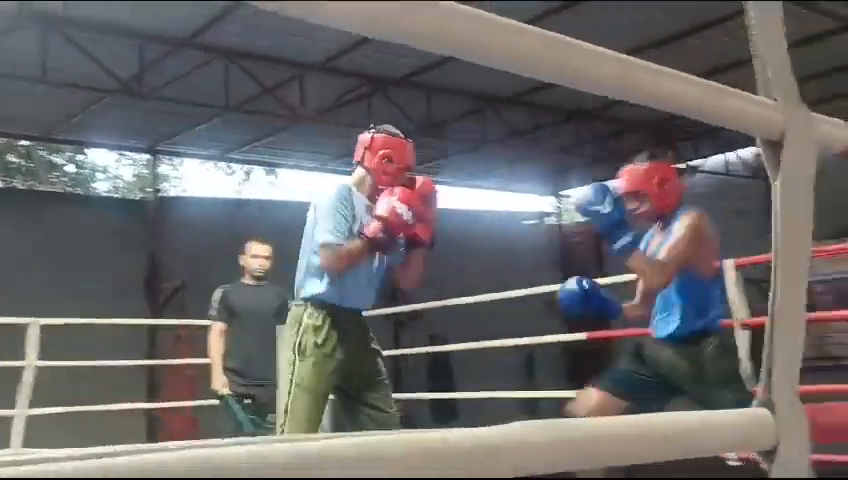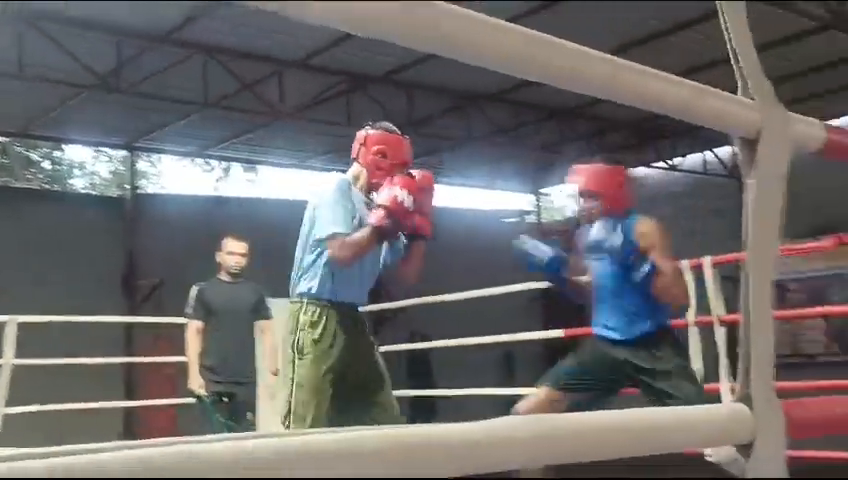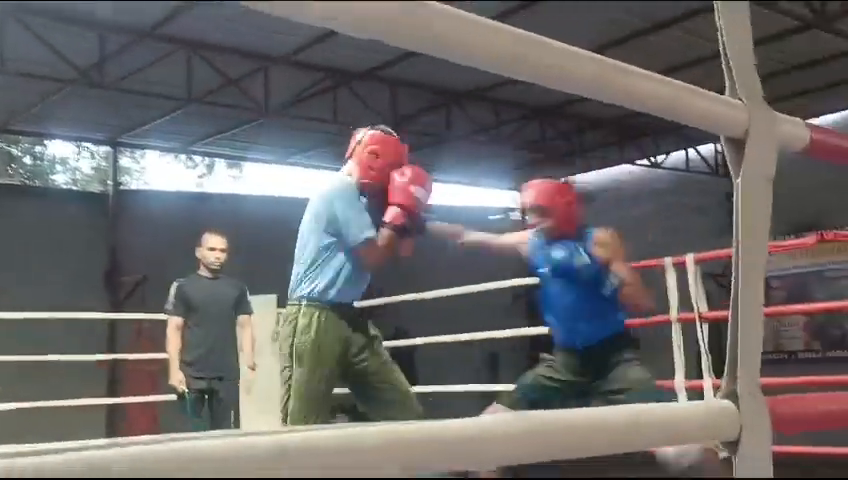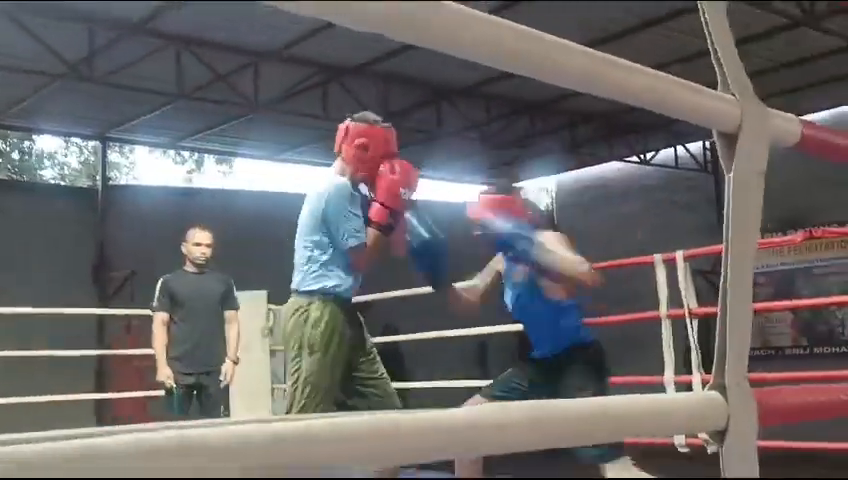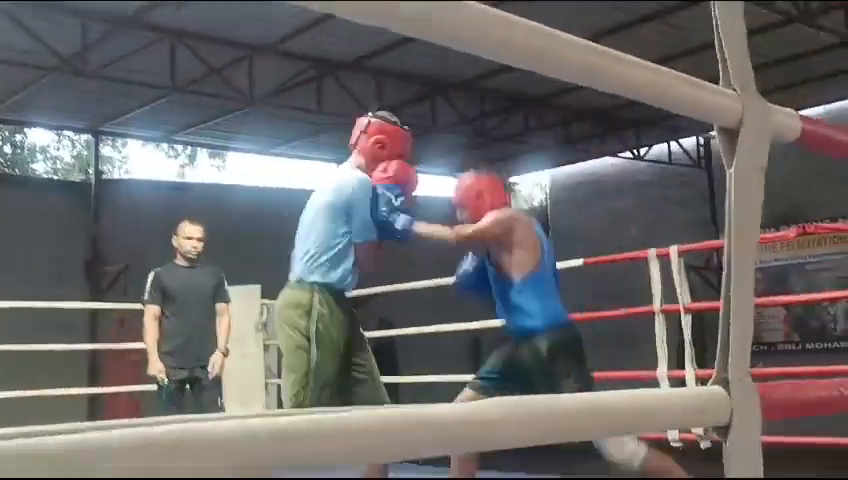
dt=0.1s
person 1, frame 1
left shoulder: (380, 211)
right shoulder: (339, 197)
left elbow: (407, 281)
right elbow: (333, 263)
left wrist: (420, 232)
right wrist: (380, 228)
left hip: (354, 328)
right hip: (318, 324)
left knee: (384, 435)
right knee: (297, 437)
person 1, frame 2
left shoulder: (378, 204)
right shoulder: (337, 190)
left elbow: (407, 275)
right elbow: (339, 254)
left wrist: (419, 225)
right wrist: (383, 216)
left hip: (348, 321)
right hip: (315, 321)
left knee: (384, 424)
person 1, frame 3
left shoulder: (362, 200)
right shoulder: (339, 191)
left elbow: (399, 253)
right elbow: (372, 259)
left wrist: (409, 212)
right wrist: (400, 210)
left hip: (348, 320)
right hip: (313, 320)
left knee: (404, 413)
person 1, frame 4
left shoulder: (349, 191)
right shoulder: (336, 190)
right elbow: (363, 259)
right wrist: (385, 208)
left hip: (340, 314)
right hip: (317, 316)
left knee: (386, 415)
person 1, frame 5
left shoulder: (343, 181)
right shoulder: (358, 185)
right elbow: (366, 259)
left wrist: (388, 200)
right wrist: (391, 198)
left hip: (329, 306)
right hip: (313, 306)
person 2, frame 1
left shoulder: (692, 222)
right shoulder: (650, 239)
left elbow: (657, 280)
left wrist: (617, 234)
right wrist: (606, 307)
left hip: (703, 350)
right hip: (659, 348)
right knee: (585, 412)
person 2, frame 2
left shoulder: (645, 229)
right shoulder: (590, 234)
left elbow: (678, 296)
right elbow: (586, 288)
left wrist: (634, 262)
right wrist: (557, 270)
left hip: (653, 347)
right hip: (605, 349)
right knee: (528, 413)
person 2, frame 3
left shoulder: (601, 240)
right shoulder: (532, 243)
left elbow: (642, 302)
right elbow: (469, 238)
left wrist: (598, 277)
right wrist: (427, 225)
left hip: (614, 355)
right hip: (568, 360)
left knee: (673, 447)
person 2, frame 4
left shoulder: (547, 241)
right shoulder: (503, 260)
left elbow: (588, 277)
right elbow: (468, 300)
left wrist: (526, 244)
left hip: (576, 364)
right hip: (540, 364)
person 2, frame 5
left shoulder: (507, 220)
right shoulder: (490, 242)
left elbow: (456, 236)
left wrist: (406, 223)
right wrist: (477, 277)
left hip: (551, 346)
right hip: (524, 345)
left knee: (615, 446)
person 3, frame 1
left shoulder: (279, 295)
right shoulder: (225, 293)
right elbow: (217, 334)
right wrist: (217, 373)
left hip: (267, 380)
right hip: (234, 379)
left knee: (264, 437)
right knee: (231, 437)
person 3, frame 2
left shoulder: (256, 293)
right shoulder: (202, 291)
left elbow: (265, 331)
right elbow: (193, 332)
left wrist: (272, 368)
right wrist: (193, 373)
left hip: (245, 379)
right hip: (211, 378)
person 3, frame 3
left shoulder: (237, 288)
right shoulder: (183, 287)
left elbow: (245, 326)
right elbow: (174, 328)
left wrist: (250, 364)
right wrist: (174, 369)
left hip: (227, 375)
right hip: (192, 374)
person 3, frame 4
left shoulder: (224, 282)
right shoulder: (169, 282)
left elbow: (232, 322)
right elbow: (160, 325)
left wrist: (232, 358)
right wrist: (161, 365)
left hip: (214, 370)
right hip: (179, 370)
person 3, frame 5
left shoulder: (215, 276)
right shoulder: (160, 276)
left elbow: (223, 314)
right elbow: (151, 318)
left wrist: (221, 350)
right wrist: (153, 358)
left hip: (206, 363)
right hip: (171, 365)
